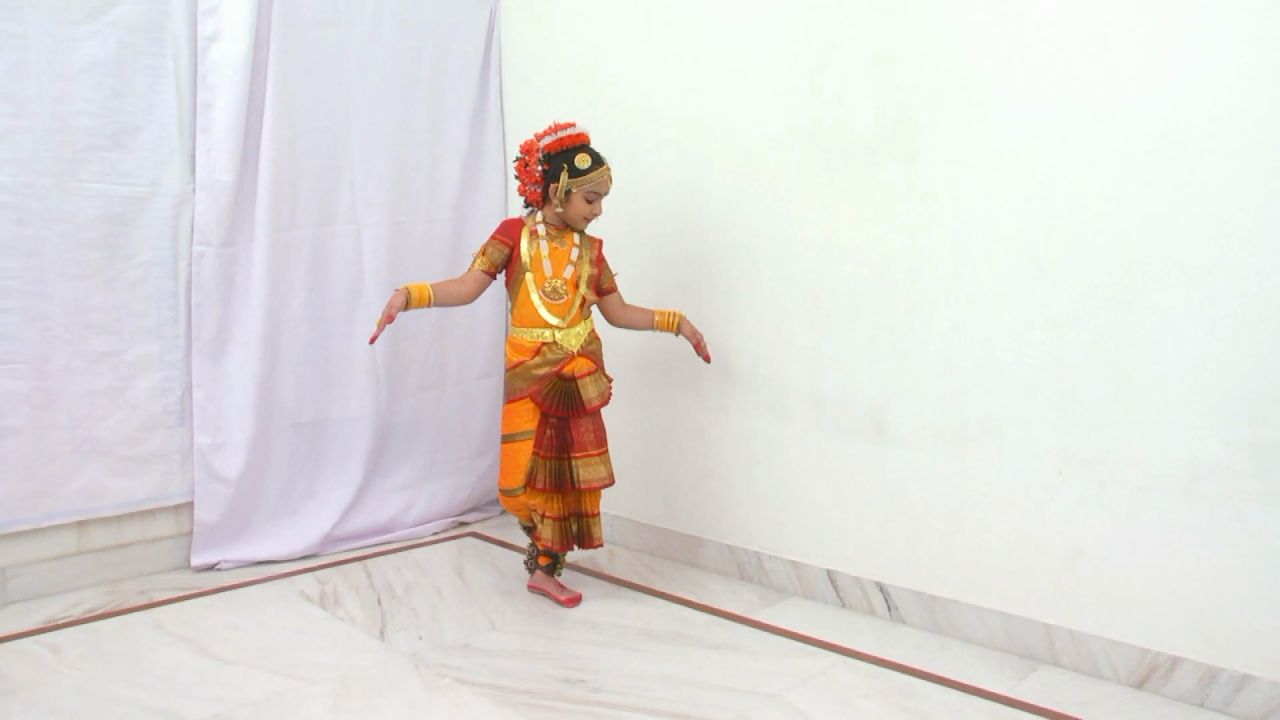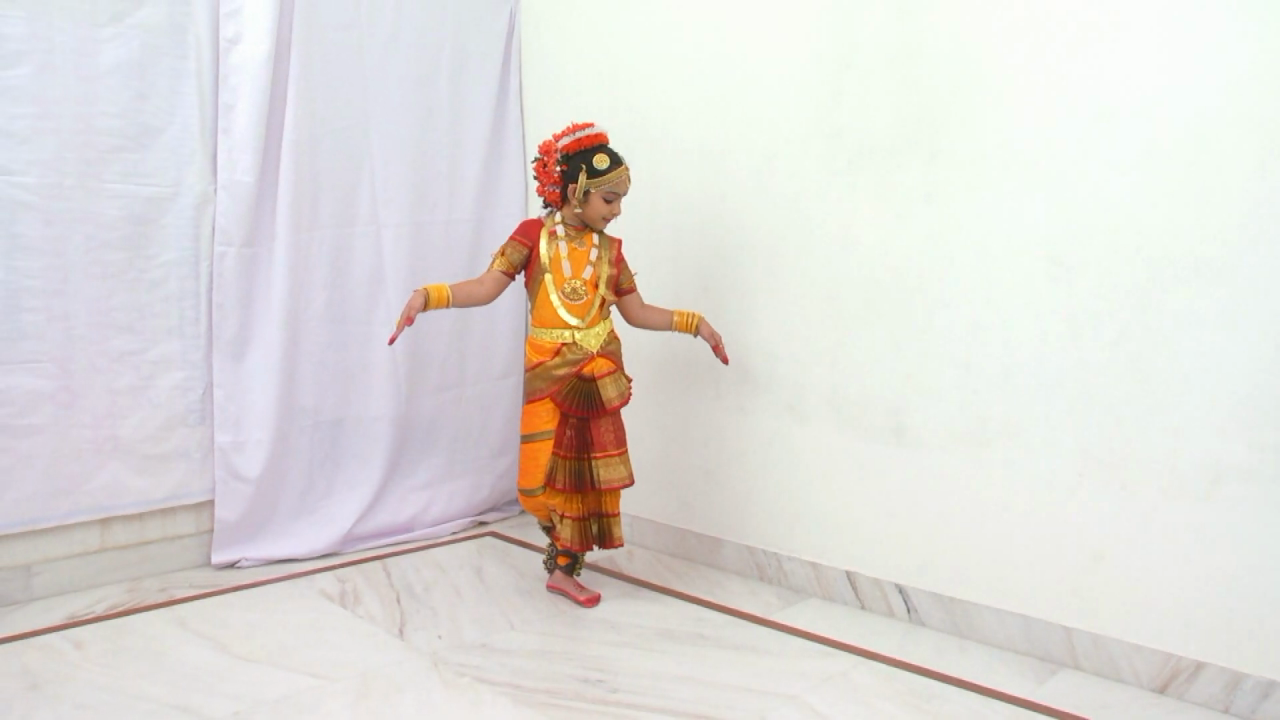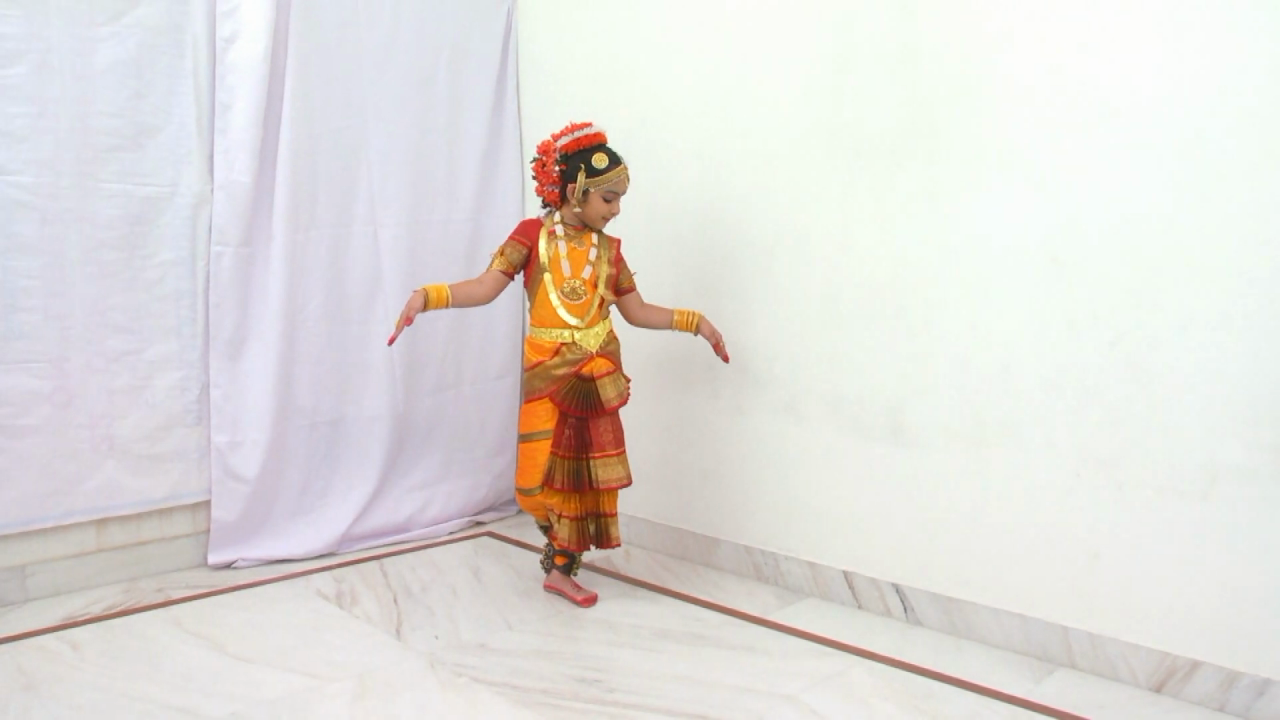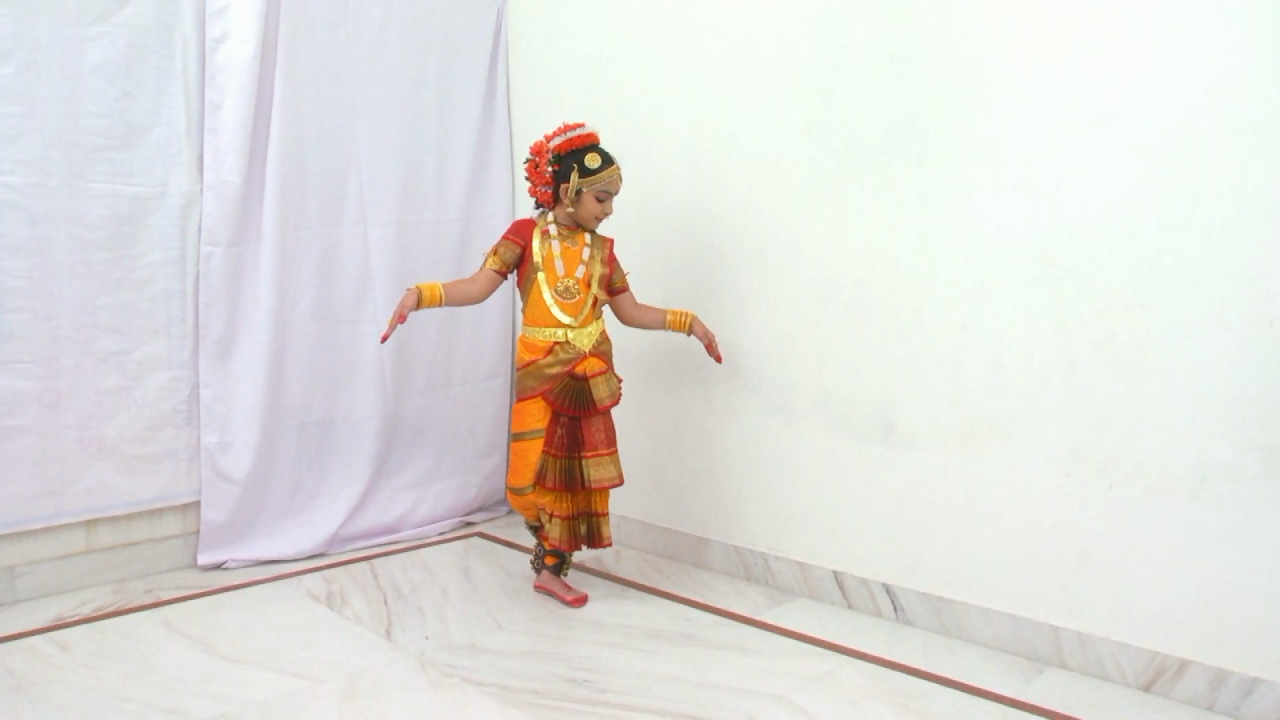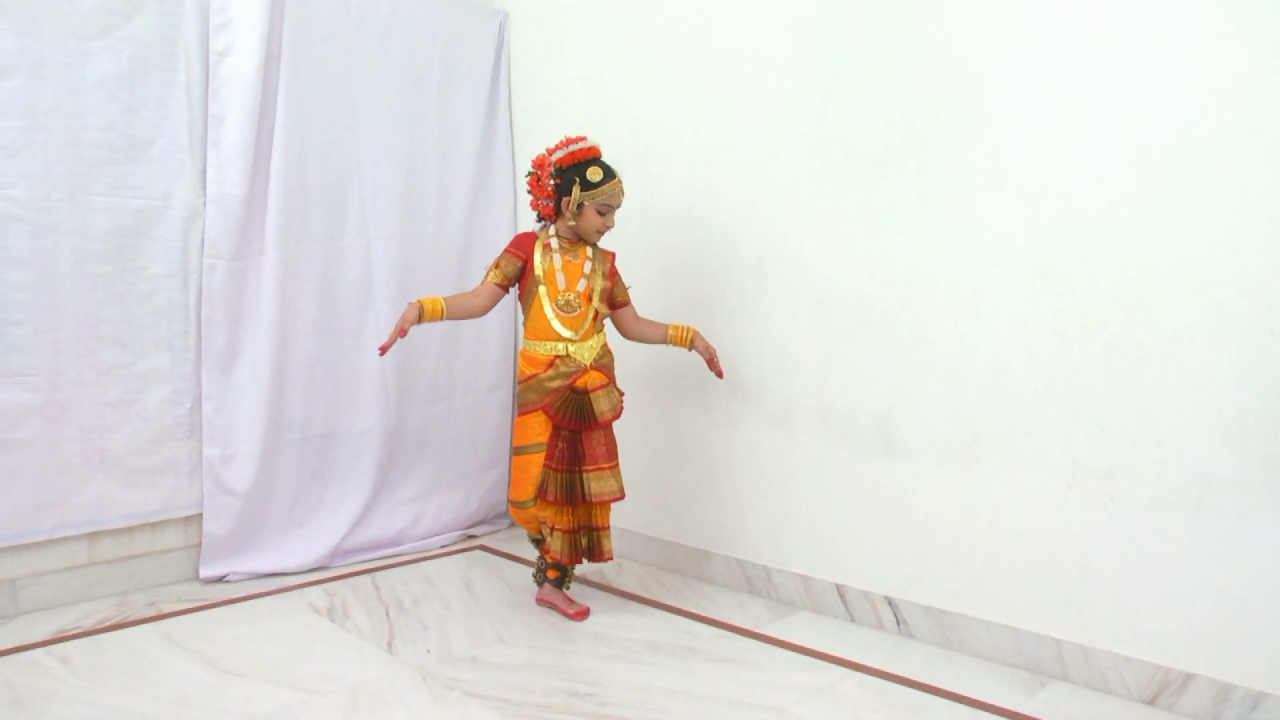
dt=1s
person 1, frame 1
left shoulder: (590, 249)
right shoulder: (515, 233)
left elbow: (618, 312)
right elbow: (467, 287)
left wrist: (675, 321)
right wrist: (409, 294)
left hip: (578, 376)
right hip: (529, 374)
left knee: (568, 472)
right knee: (526, 474)
left ankle: (545, 568)
right ankle: (543, 555)
person 1, frame 2
left shoulder: (610, 249)
right shoulder: (534, 234)
left elbow: (636, 312)
right elbow: (486, 287)
left wrist: (694, 323)
right wrist: (427, 295)
left hip: (596, 376)
right hip: (549, 374)
left knee: (587, 473)
right knee: (547, 474)
left ankle: (564, 568)
right ankle: (562, 560)
person 1, frame 3
left shoulder: (608, 249)
right shoulder: (533, 234)
left elbow: (637, 311)
right elbow: (485, 287)
left wrist: (695, 322)
right wrist: (427, 295)
left hip: (595, 376)
right hip: (548, 374)
left knee: (585, 473)
right knee: (543, 475)
left ankle: (561, 568)
right ankle: (560, 558)
person 1, frame 4
left shoulder: (602, 249)
right shoulder: (526, 234)
left elbow: (630, 312)
right elbow: (478, 286)
left wrist: (688, 322)
right wrist: (420, 294)
left hip: (588, 376)
right hip: (541, 373)
left knee: (577, 473)
right knee: (536, 473)
left ankle: (551, 568)
right ankle: (550, 558)
person 1, frame 5
left shoulder: (603, 263)
right shoulder: (528, 247)
left elbow: (632, 326)
right elbow: (480, 300)
left wrist: (689, 336)
right wrist: (421, 308)
left hip: (590, 390)
right hip: (542, 387)
left knee: (578, 486)
right knee: (538, 487)
left ankle: (553, 581)
right ankle: (552, 572)
